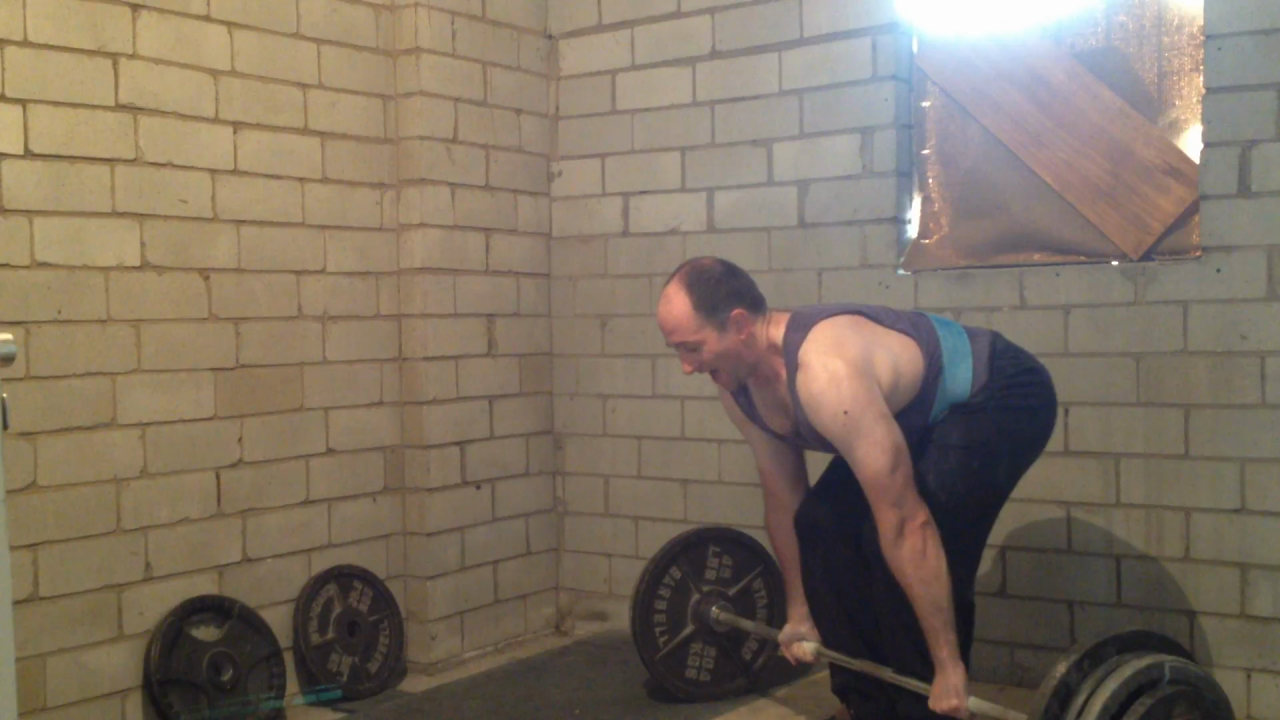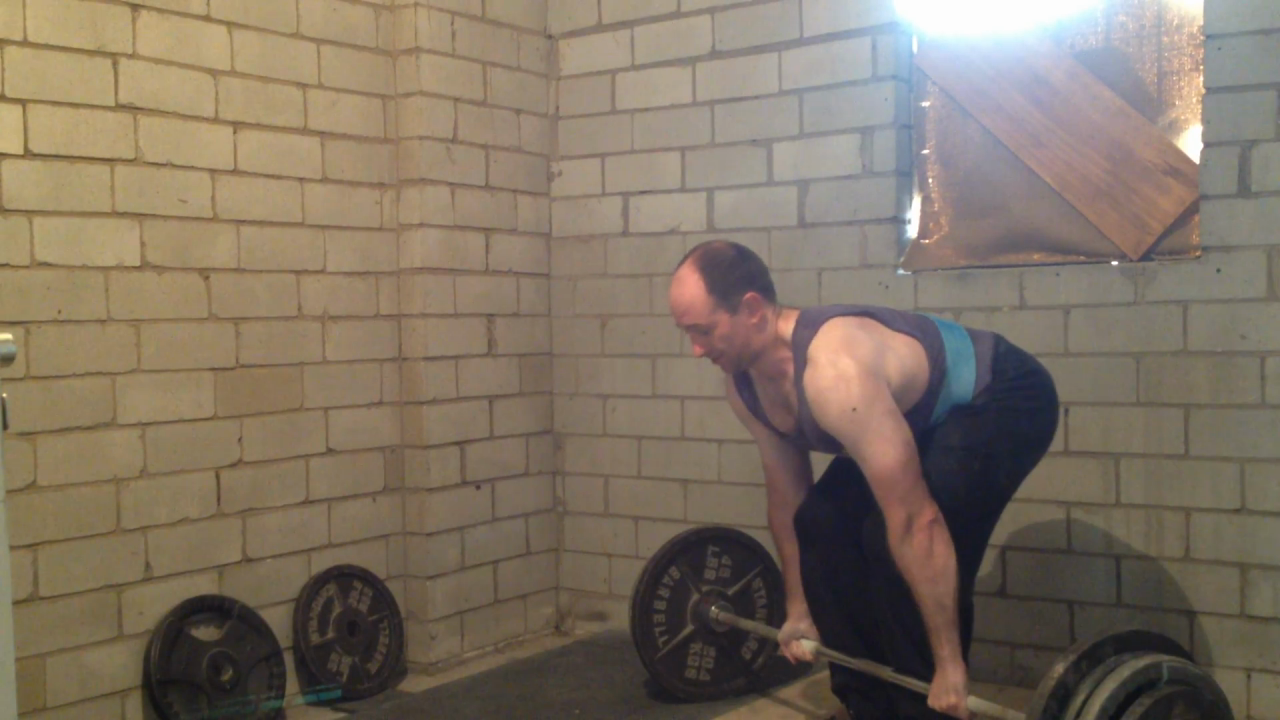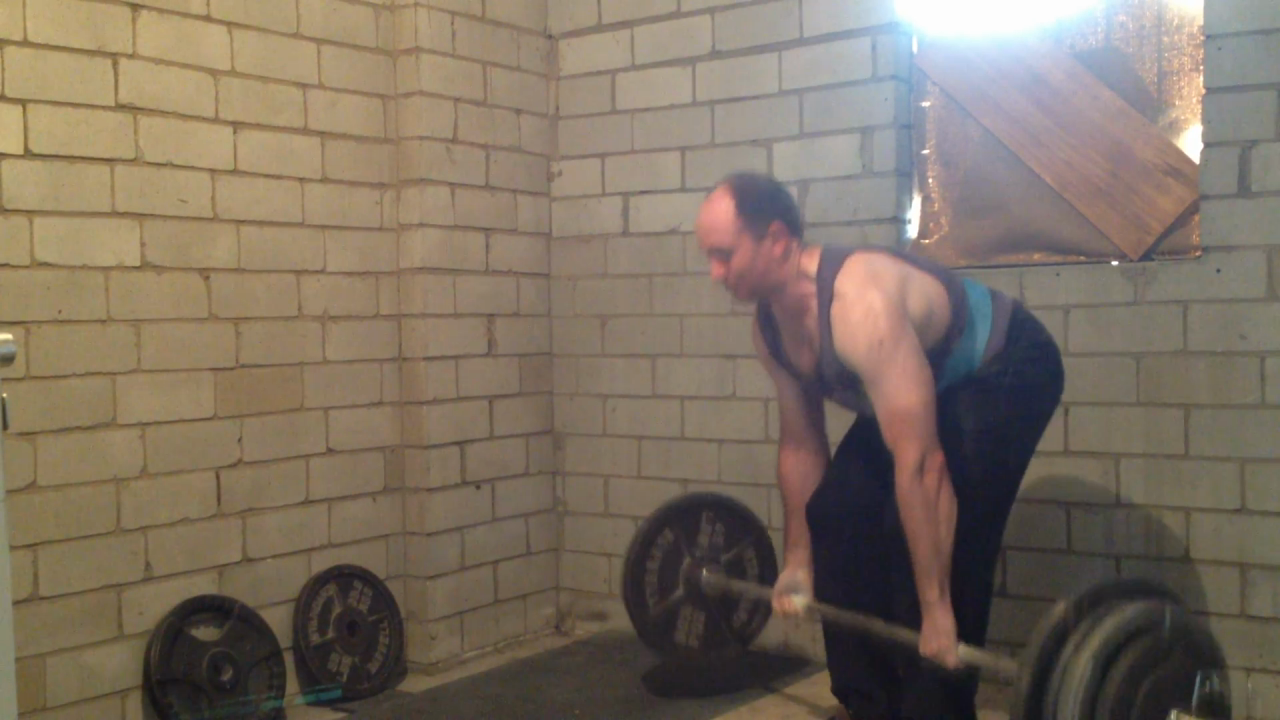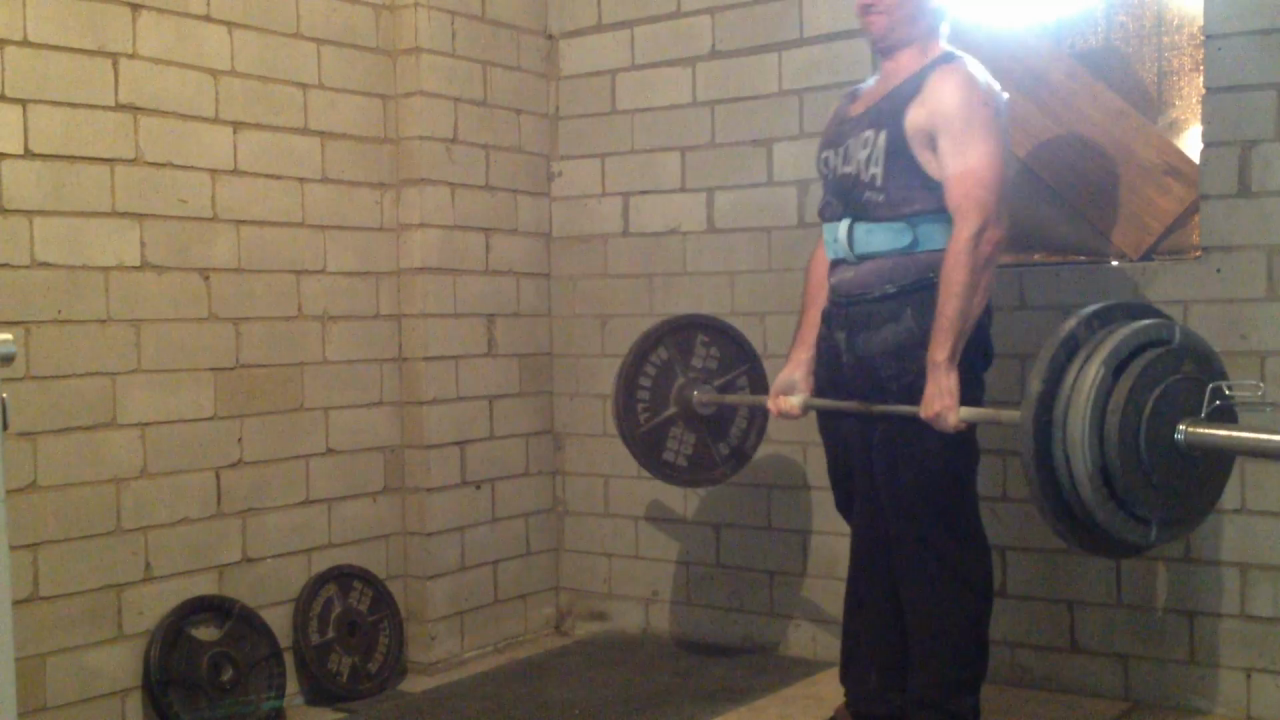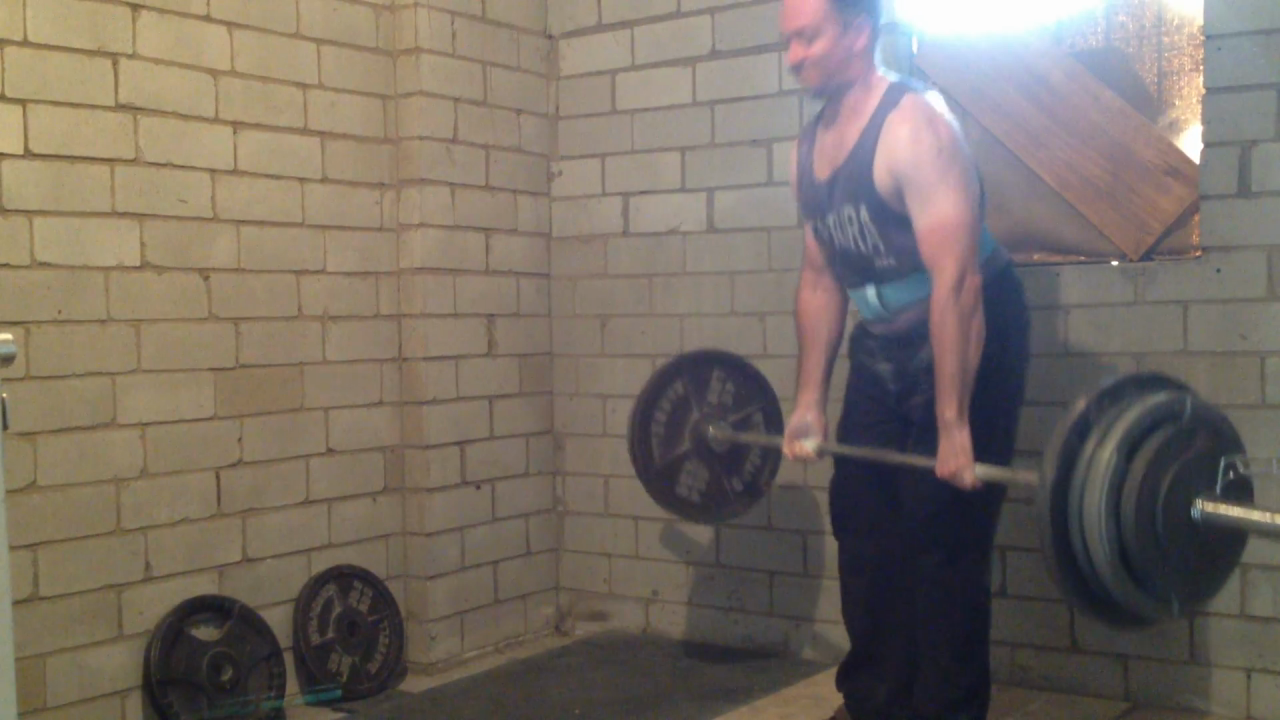
dt=1s
person 1, frame 1
left shoulder: (828, 372)
right shoulder: (739, 387)
left elbow: (905, 522)
right elbow: (782, 499)
left wrist: (948, 666)
right wrist: (800, 609)
left hip: (1001, 398)
right hip: (927, 407)
left knee: (890, 541)
right knee: (823, 523)
person 1, frame 2
left shoulder: (836, 373)
right shoulder: (745, 382)
left elbow: (915, 521)
right elbow: (786, 496)
left wrist: (949, 665)
right wrist: (798, 607)
left hip: (1002, 402)
right hip: (928, 409)
left knee: (892, 540)
right knee: (823, 524)
person 1, frame 3
left shoulder: (861, 306)
right shoulder: (771, 325)
left elbow: (920, 468)
right elbow: (799, 444)
left wrist: (936, 611)
right wrist: (797, 561)
left hip: (1007, 373)
right hip: (925, 379)
left knee: (928, 537)
right knee: (836, 518)
person 1, frame 4
left shoulder: (955, 87)
right shoulder: (856, 100)
left elbow: (979, 228)
left wrist: (945, 367)
right wrist: (802, 357)
left hip: (918, 330)
right hip: (848, 337)
left knee: (931, 531)
right knee: (870, 526)
person 1, frame 5
left shoulder: (915, 125)
right shoulder: (811, 144)
left elbow: (957, 279)
right elbow: (820, 279)
left wrist: (953, 425)
right wrist: (809, 399)
left hip: (962, 342)
right hip: (882, 349)
left knee: (941, 537)
right knee: (863, 528)
